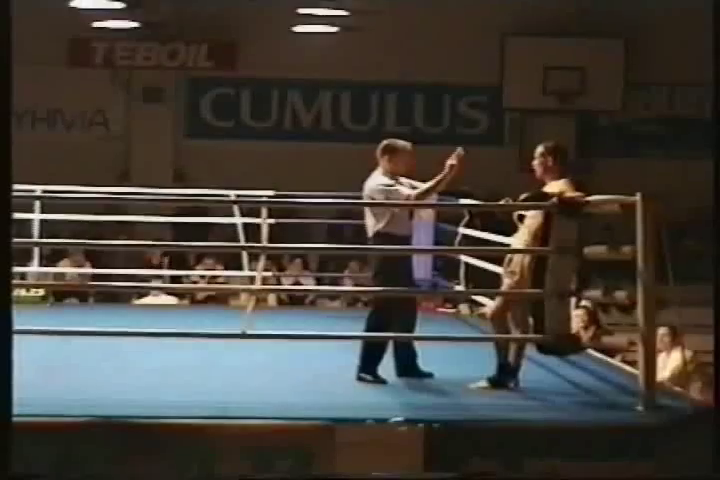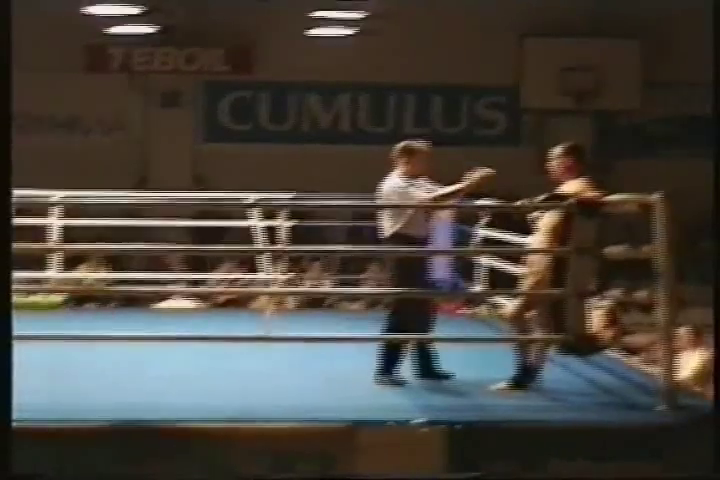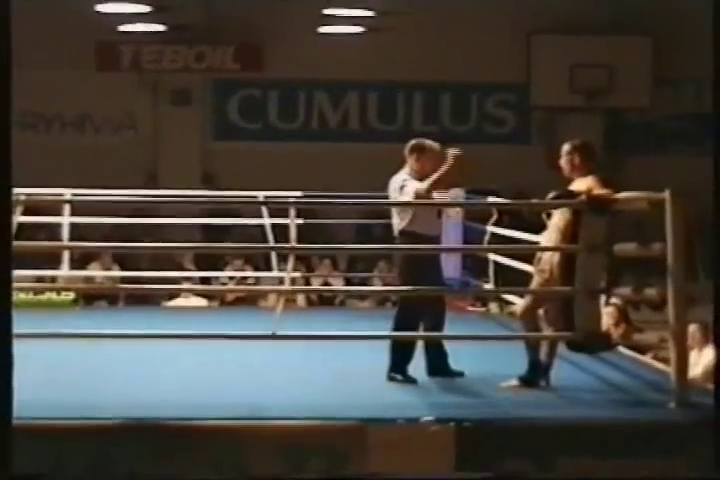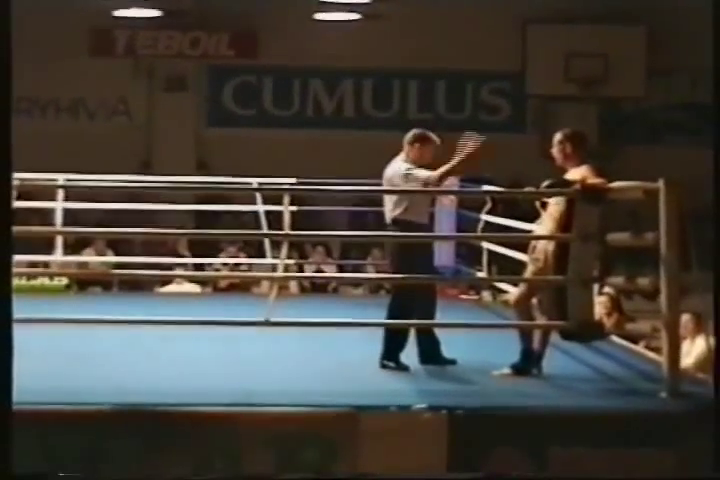
dt=0.3s
person 1, frame 1
left shoulder: (562, 186)
right shoulder: (548, 190)
left elbow: (579, 199)
right wrist: (518, 214)
left hip: (530, 261)
right hip: (520, 258)
left knee: (496, 312)
right knee: (518, 317)
left ankle: (505, 372)
right ankle: (507, 373)
person 1, frame 2
left shoulder: (581, 187)
right shoulder: (564, 190)
left elbow: (598, 199)
right wrist: (536, 215)
left hip: (550, 261)
right hip: (540, 259)
left knee: (515, 313)
right knee: (542, 317)
left ankle: (526, 373)
right ankle: (527, 373)
person 1, frame 3
left shoulder: (590, 184)
right shoulder: (574, 187)
left elbow: (608, 196)
right wrist: (546, 211)
left hip: (560, 258)
right hip: (550, 257)
left knee: (526, 310)
right knee: (552, 316)
left ankle: (537, 370)
right ankle: (539, 371)
person 1, frame 4
left shoulder: (584, 173)
right shoulder: (570, 177)
left elbow: (602, 186)
right wrist: (541, 201)
left hip: (554, 248)
right hip: (544, 246)
left knee: (520, 299)
right knee: (545, 306)
left ankle: (530, 359)
right ankle: (531, 359)
person 2, frame 1
left shoulder: (399, 181)
right shoulder: (377, 184)
left elbow: (427, 189)
right elbow: (416, 197)
left wrist: (451, 170)
right wrist: (445, 173)
left hip: (400, 246)
right hip: (386, 247)
left knee: (406, 307)
right knee: (383, 309)
left ankle: (406, 364)
right ankle: (366, 368)
person 2, frame 2
left shoulder: (418, 183)
right shoulder: (394, 186)
left elbow: (441, 194)
right elbow: (431, 199)
left wrist: (471, 182)
right wrist: (468, 184)
left hip: (416, 248)
right hip: (402, 248)
left knee: (422, 308)
right knee: (402, 310)
left ankle: (425, 366)
right ankle: (386, 369)
person 2, frame 3
left shoulder: (421, 182)
right shoulder: (401, 182)
right elbow: (423, 192)
right wrist: (447, 167)
left hip: (429, 245)
right hip: (413, 246)
left knee: (434, 306)
right knee: (410, 308)
left ankle: (437, 363)
right ankle: (397, 368)
person 2, frame 4
left shoulder: (412, 171)
right shoulder: (399, 170)
left elbow: (432, 182)
right elbow: (435, 179)
right wrist: (463, 156)
left hip: (418, 234)
right hip: (405, 235)
left knee: (425, 294)
right knee: (404, 295)
left ankle: (430, 351)
right ankle: (390, 355)
